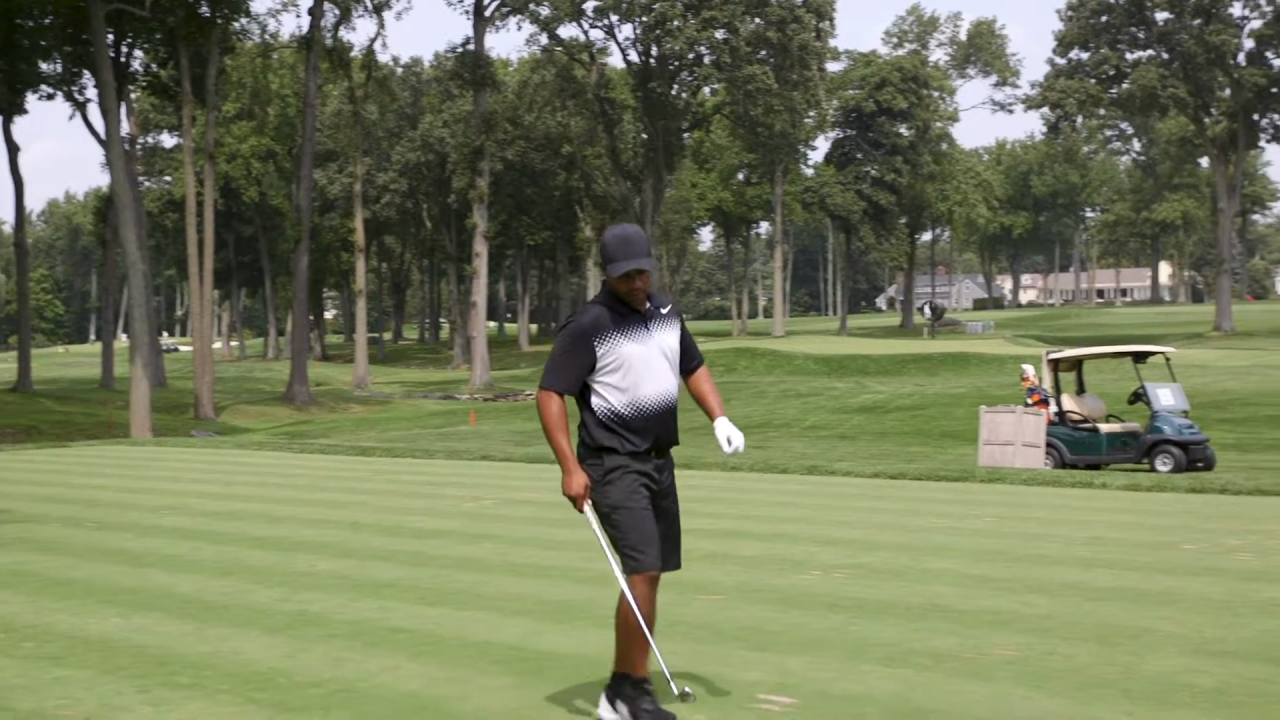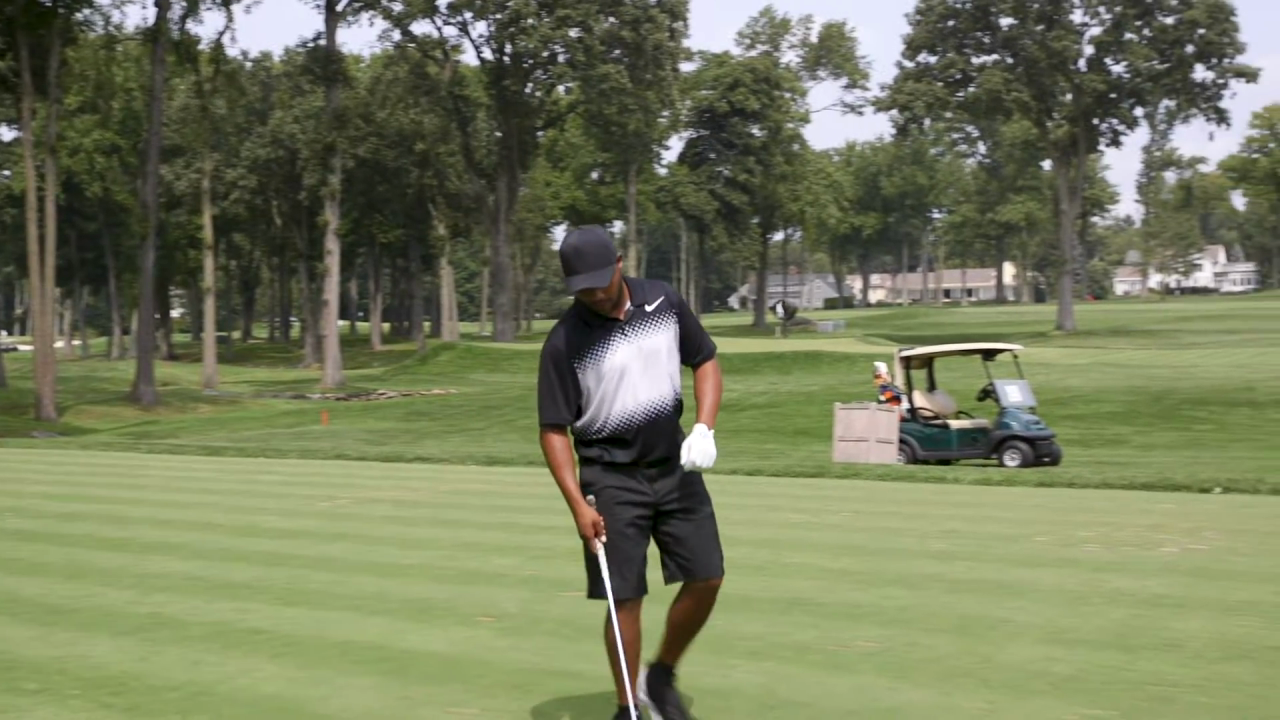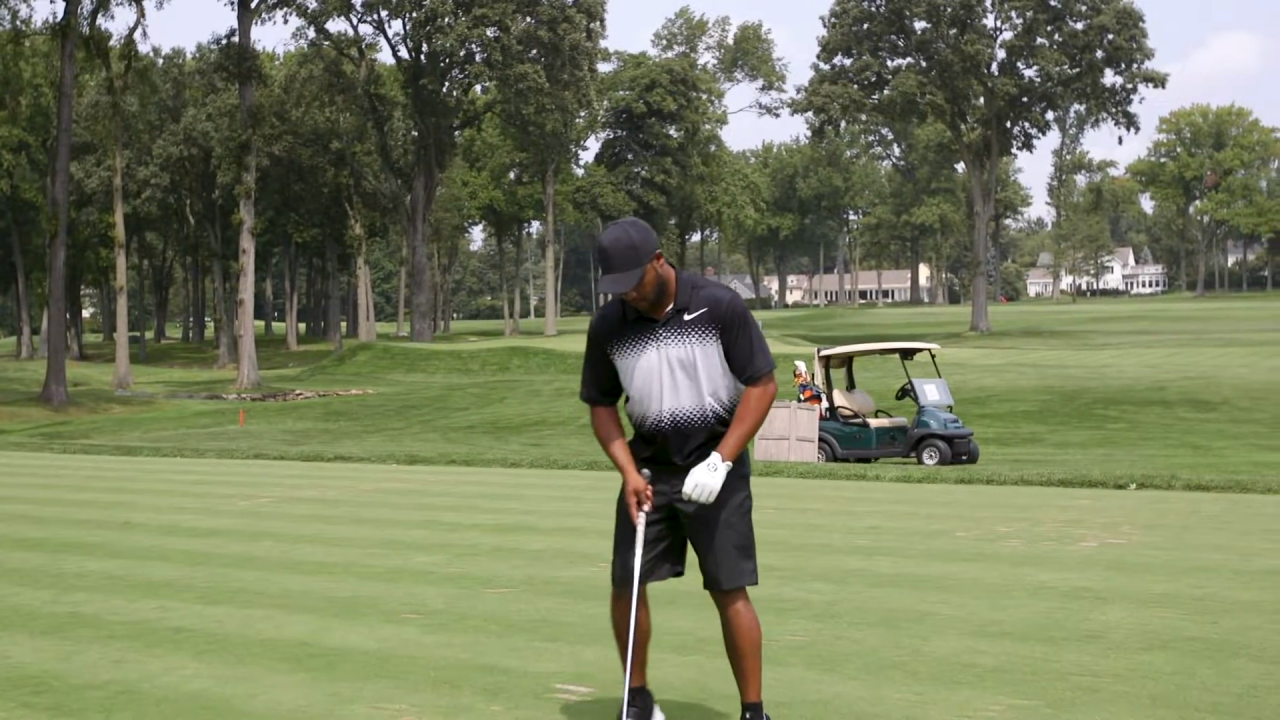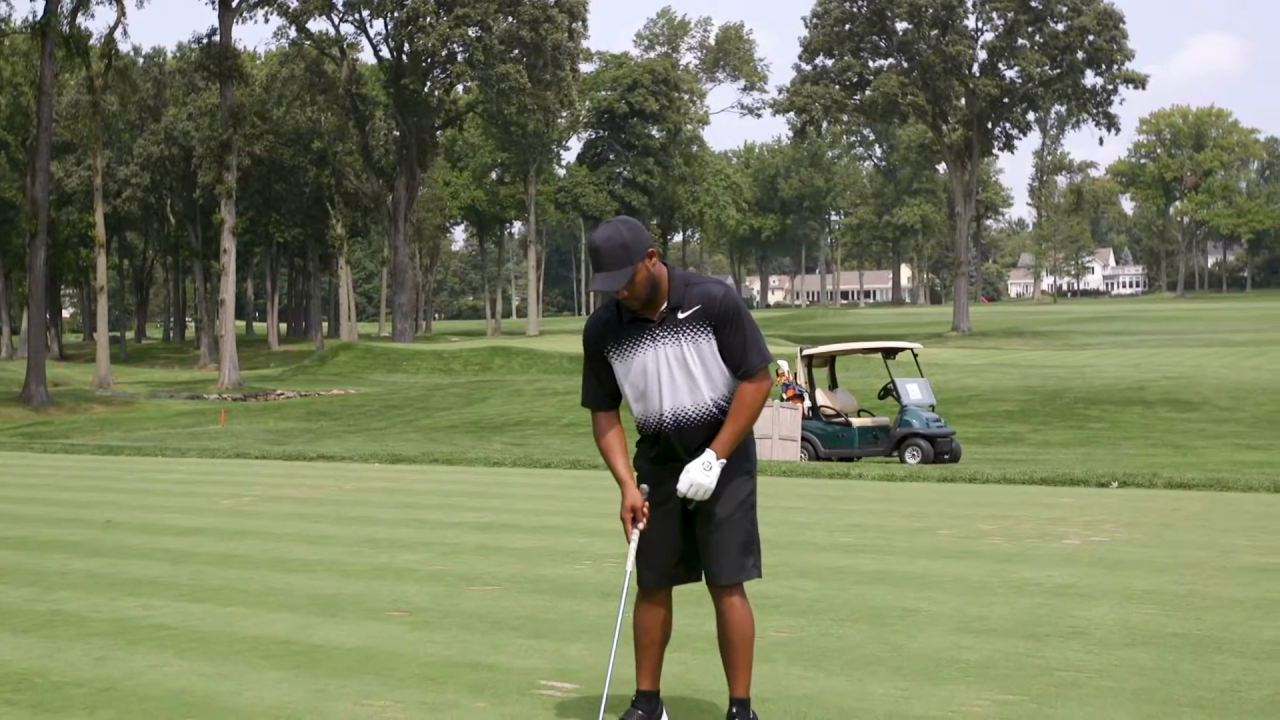
dt=1s
person 1, frame 1
left shoulder: (666, 311)
right shoulder: (588, 324)
left elbow: (694, 368)
right elbow: (549, 394)
left wrist: (720, 419)
right wrist: (570, 468)
left hip: (659, 462)
right hip: (613, 466)
left knee: (644, 575)
right knee: (643, 571)
person 1, frame 2
left shoulder: (665, 301)
right shoulder: (563, 342)
left elbow: (705, 361)
right elbow: (554, 430)
left wrist: (703, 429)
right wrist: (578, 503)
left hip: (674, 468)
right hip: (611, 478)
left knee: (706, 580)
right knee: (626, 599)
left ankle: (659, 675)
person 1, frame 3
left shoulder: (721, 306)
right shoulder: (607, 325)
left elbow: (762, 385)
right elbow: (602, 406)
left wrist: (719, 462)
right wrist: (629, 472)
left hip: (715, 466)
right hip: (649, 468)
left knee: (729, 590)
right knee: (626, 585)
person 1, frame 4
left shoulder: (715, 301)
right shoulder: (602, 329)
left elbow: (757, 380)
right elbow: (604, 413)
left wrist: (714, 458)
right wrist: (627, 486)
left hip: (722, 454)
right hip: (657, 461)
left knee: (726, 584)
right knee: (652, 585)
